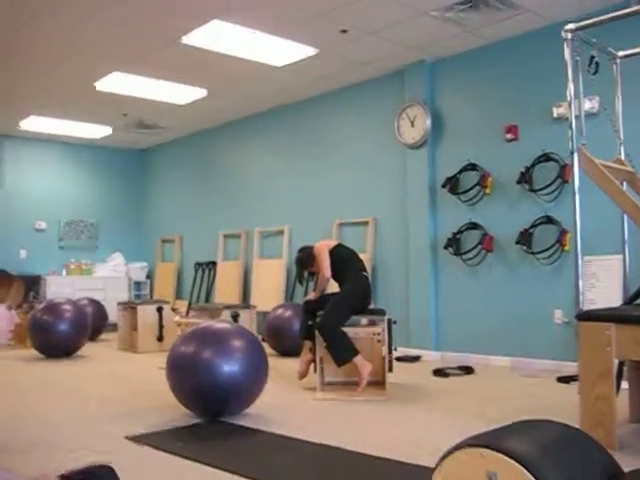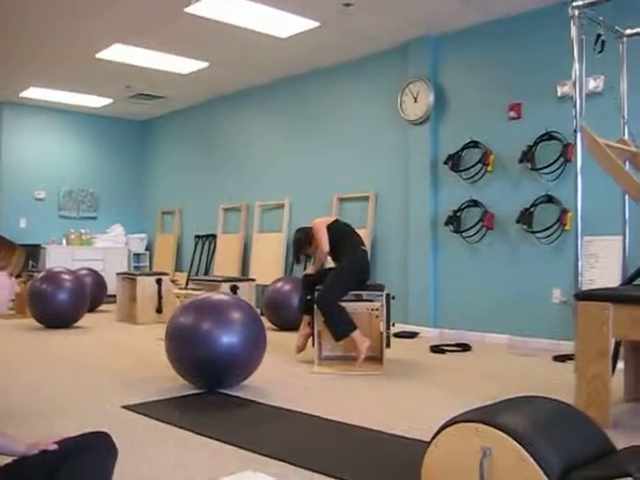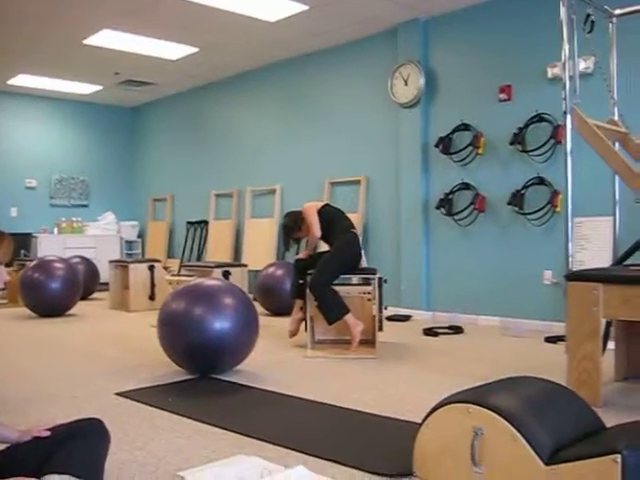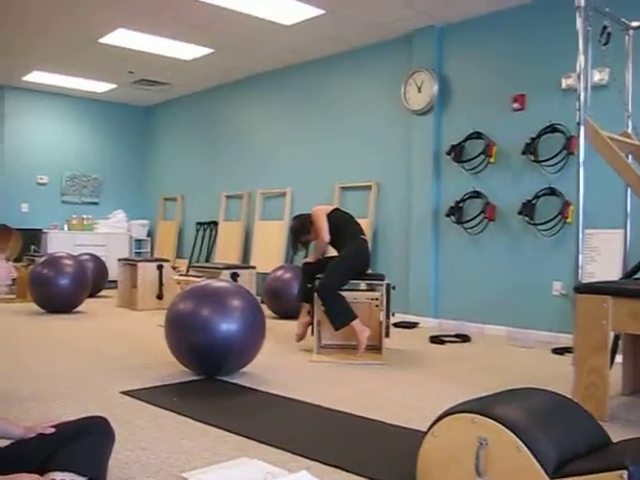
dt=0.5s
person 1, frame 1
left shoulder: (320, 248)
left elbow: (326, 275)
left wrist: (316, 294)
left hip: (357, 288)
right hip: (355, 291)
left knee: (325, 325)
right knee: (309, 306)
left ankle: (362, 365)
right ankle: (308, 352)
person 1, frame 2
left shoulder: (318, 224)
left elbow: (324, 249)
left wrist: (314, 269)
left hip: (355, 262)
right hip: (353, 265)
left knee: (324, 300)
right knee: (308, 280)
left ankle: (360, 340)
right ankle: (307, 326)
person 1, frame 3
left shoulder: (308, 208)
left elbow: (316, 234)
left wrist: (306, 253)
left hip: (347, 246)
right hip: (345, 249)
left knee: (317, 283)
right knee: (300, 264)
left ankle: (353, 324)
right ankle: (299, 311)
person 1, frame 4
left shoulder: (317, 212)
left elbow: (325, 239)
left wrist: (314, 257)
left hip: (356, 251)
right hip: (351, 254)
left knee: (324, 288)
right knee: (308, 268)
left ankle: (360, 329)
right ankle: (306, 315)
